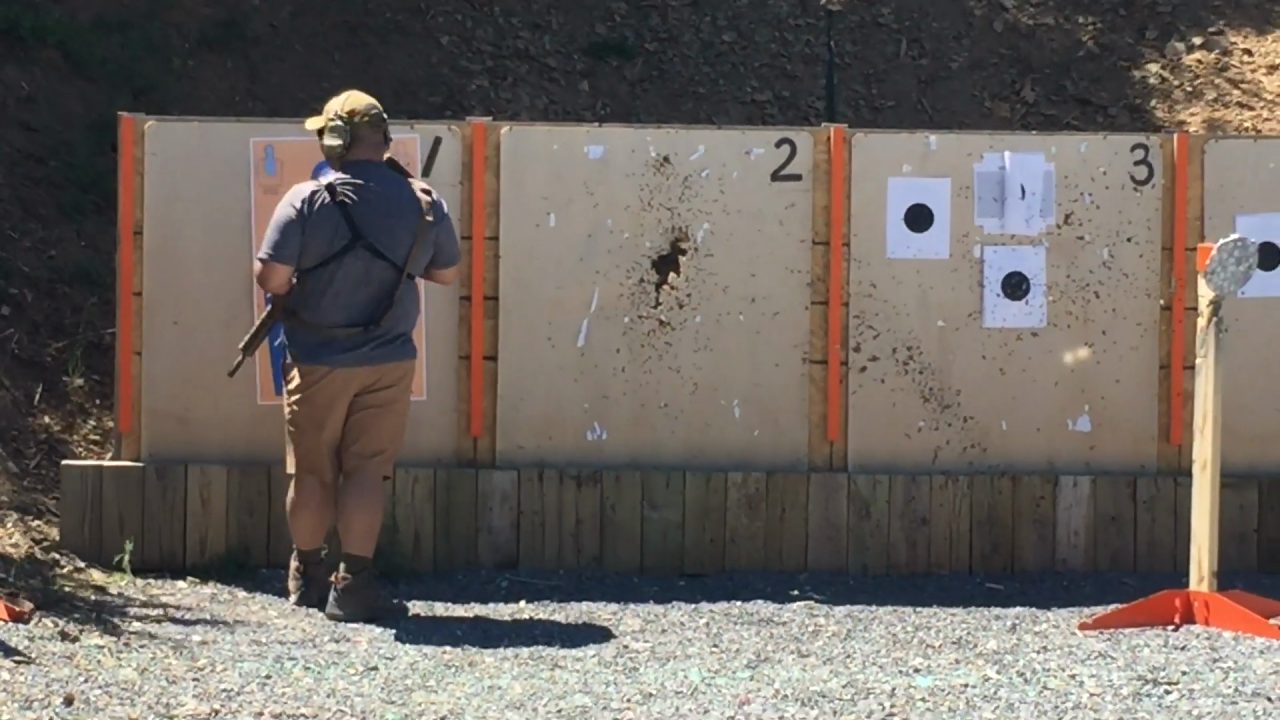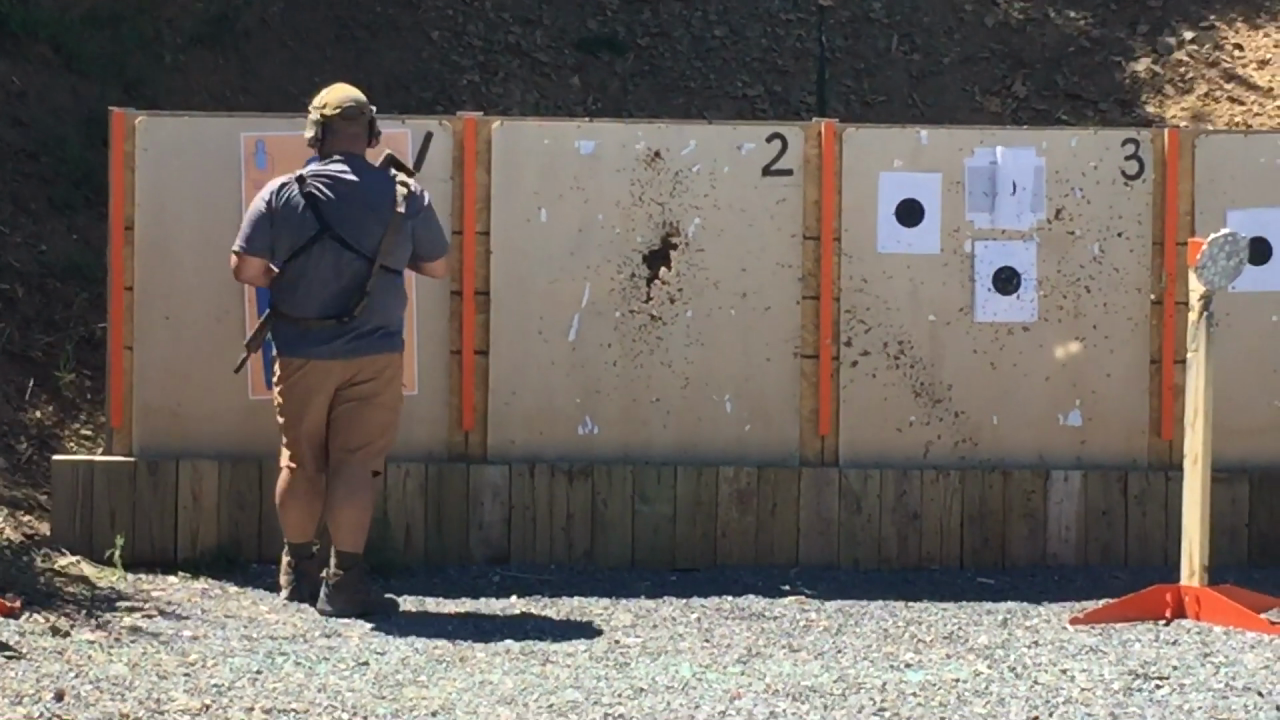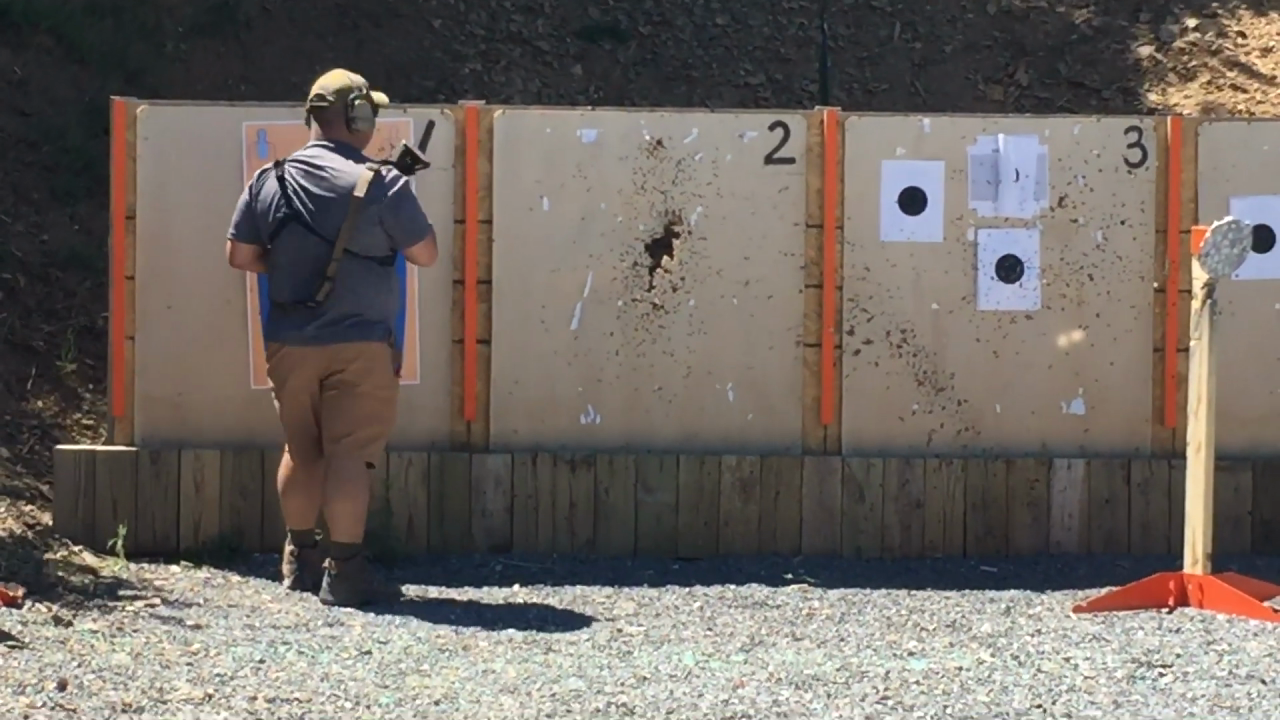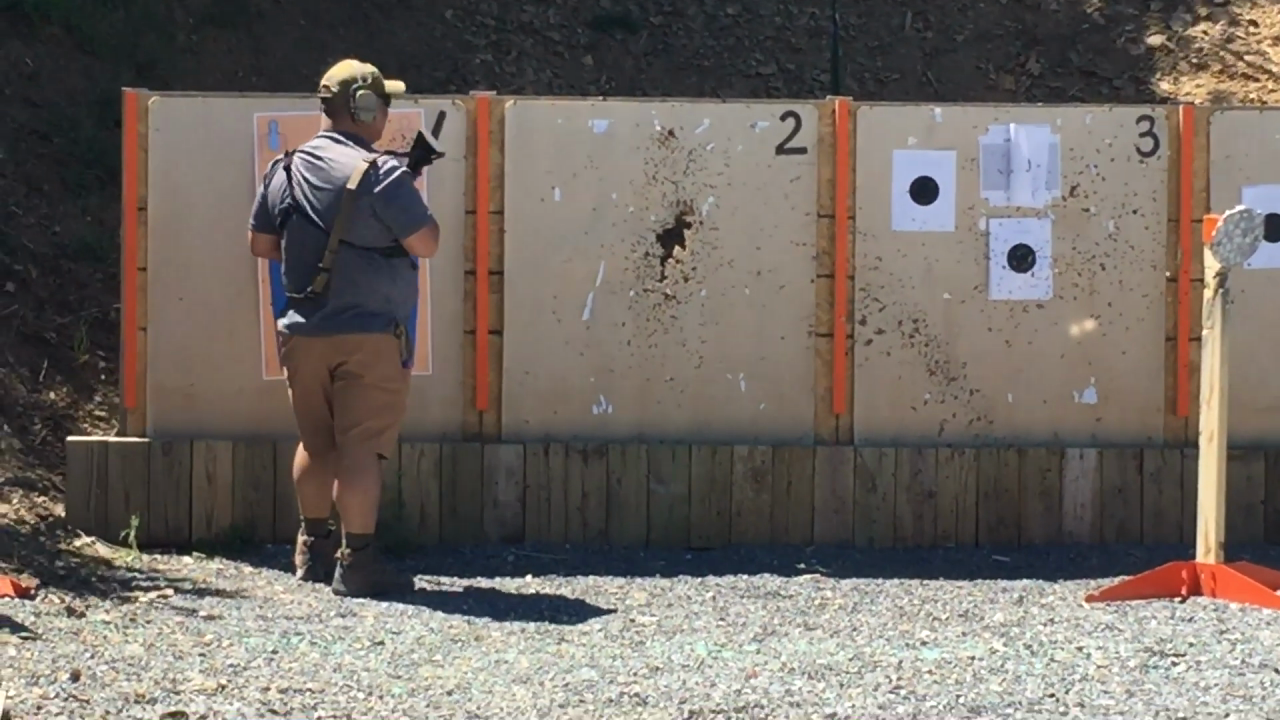
dt=0.4s
person 1, frame 1
left shoulder: (308, 199)
right shoulder: (425, 204)
left elbow: (270, 278)
right elbow: (446, 273)
left wrist: (297, 291)
left hip: (318, 361)
right hip: (388, 361)
left knee: (311, 471)
right knee: (365, 471)
left ankle: (306, 577)
right ankle: (352, 585)
person 1, frame 2
left shoulder: (283, 192)
right shoulder: (406, 196)
left elbow: (245, 269)
right elbow: (437, 267)
left wrist: (284, 281)
left hip: (302, 354)
right hip: (374, 356)
left knee: (300, 463)
right knee: (354, 466)
left ankle: (297, 572)
right ankle: (343, 581)
person 1, frame 3
left shoulder: (269, 179)
right shoulder: (381, 183)
left elbow: (239, 255)
right elbow: (426, 254)
left hip: (291, 341)
right hip: (360, 344)
left knee: (300, 451)
right knee: (350, 454)
left ankle: (300, 559)
right ankle: (344, 571)
person 1, frame 4
left shoulder: (284, 169)
right shoulder: (380, 172)
left elbow: (261, 244)
right elbow: (425, 244)
right wrist: (398, 215)
left hip: (304, 330)
right hip: (369, 333)
left knee: (316, 443)
right knee: (362, 447)
left ankle: (314, 549)
right ankle: (356, 562)
